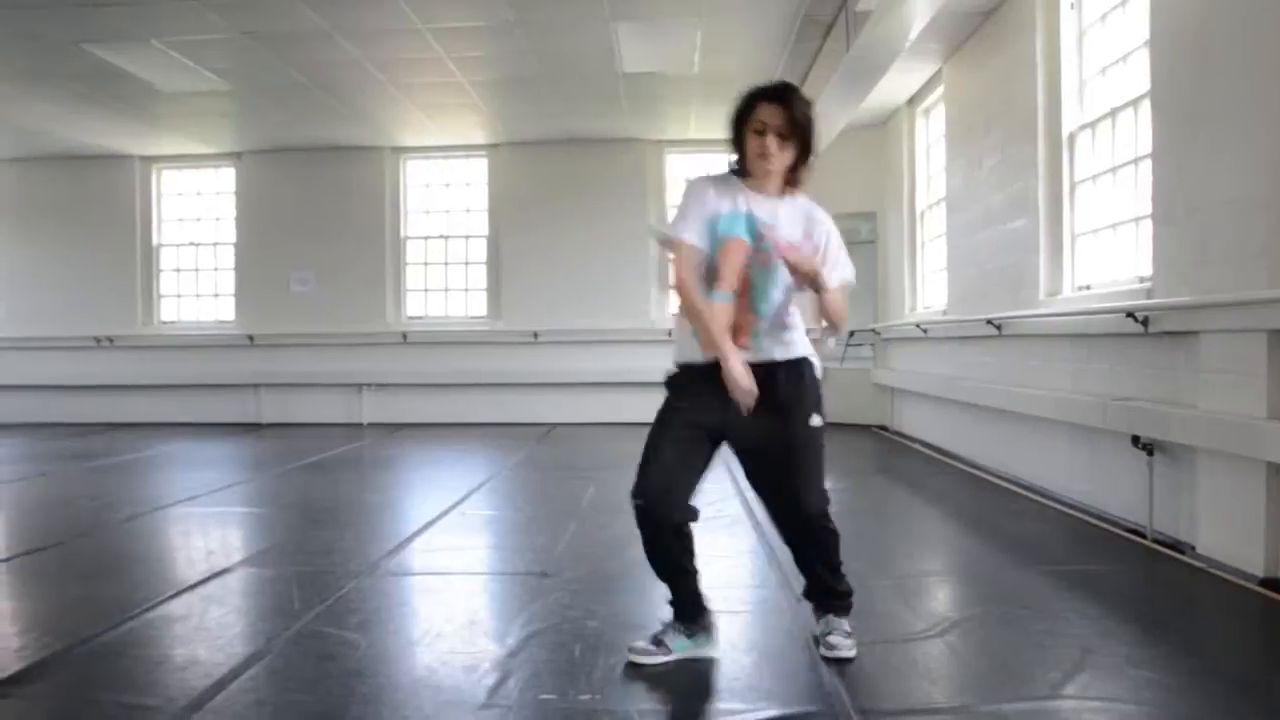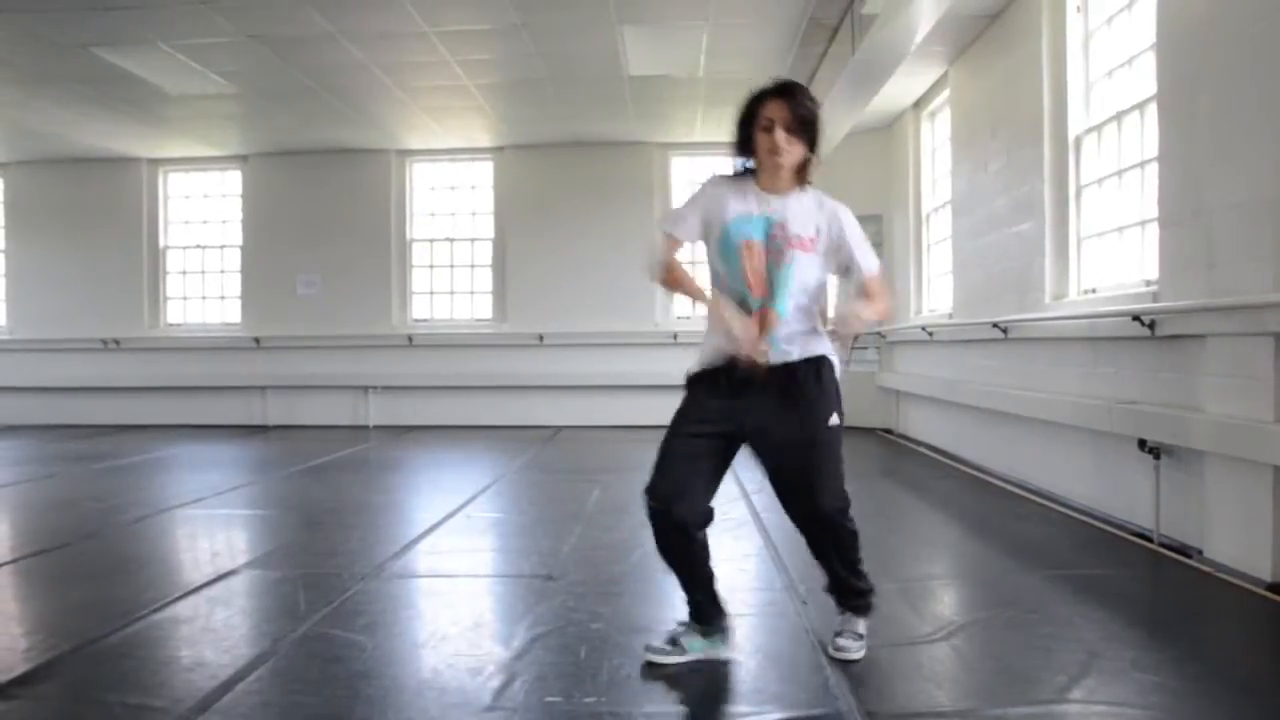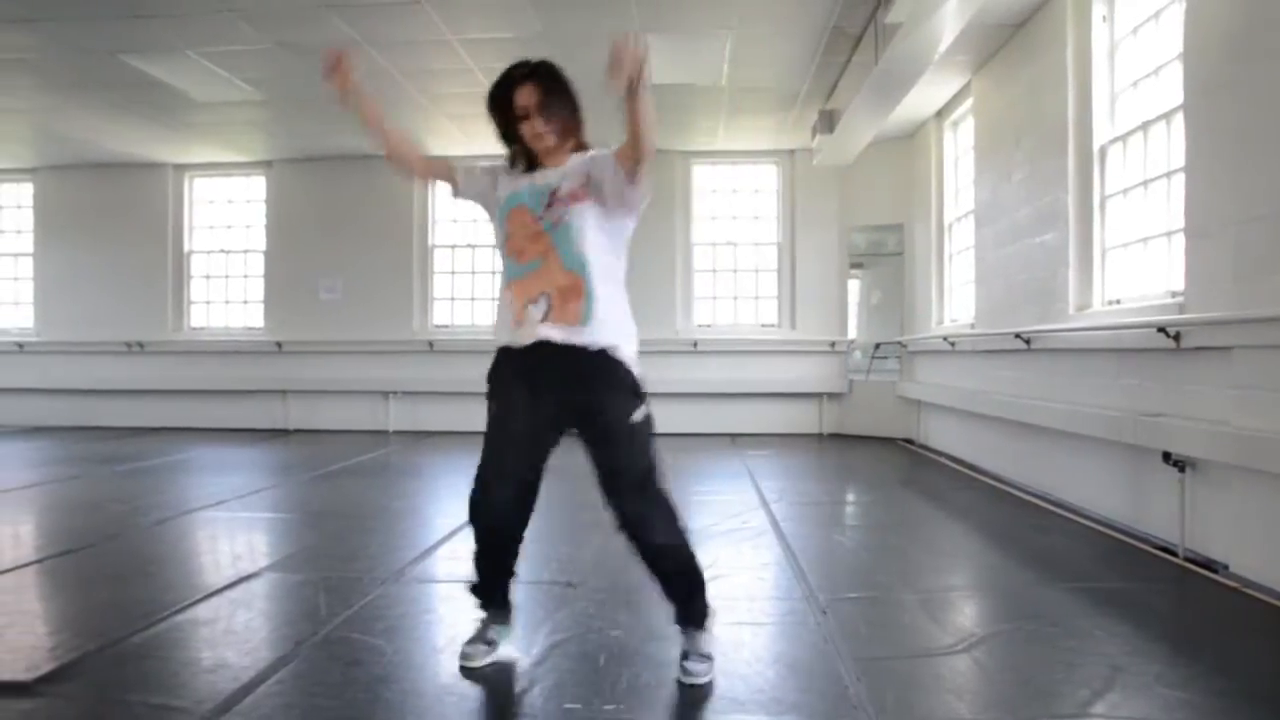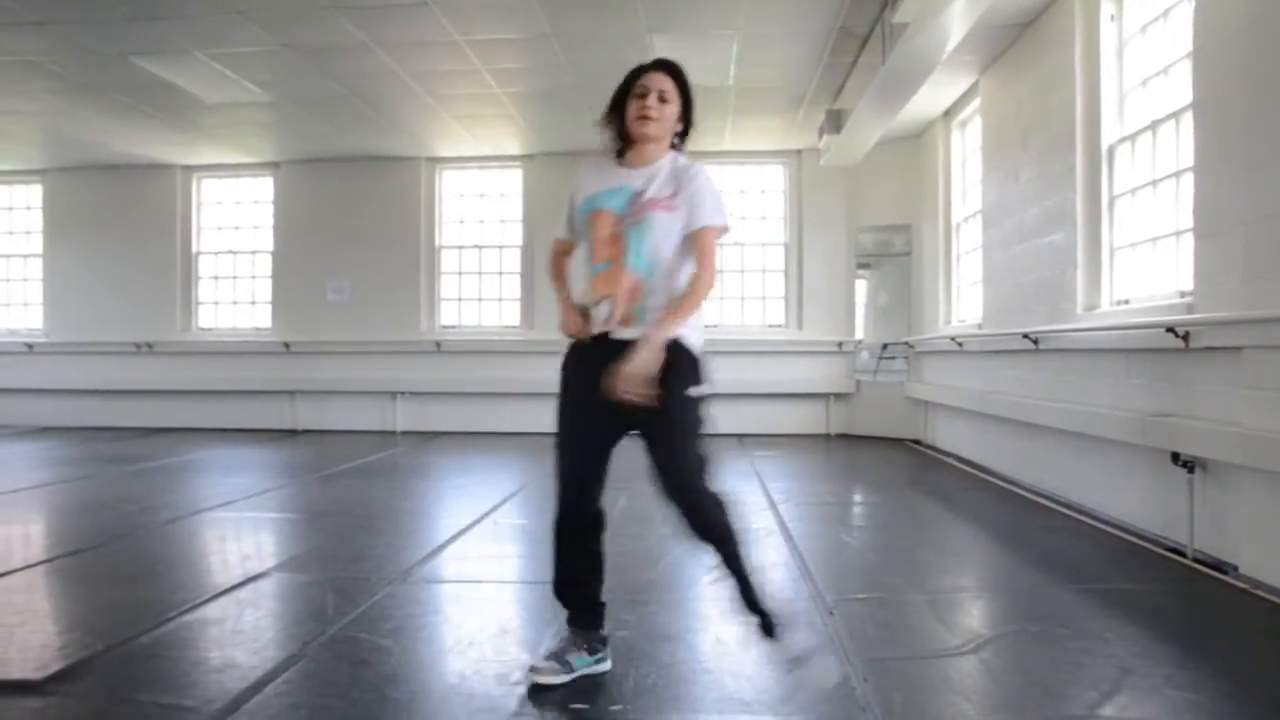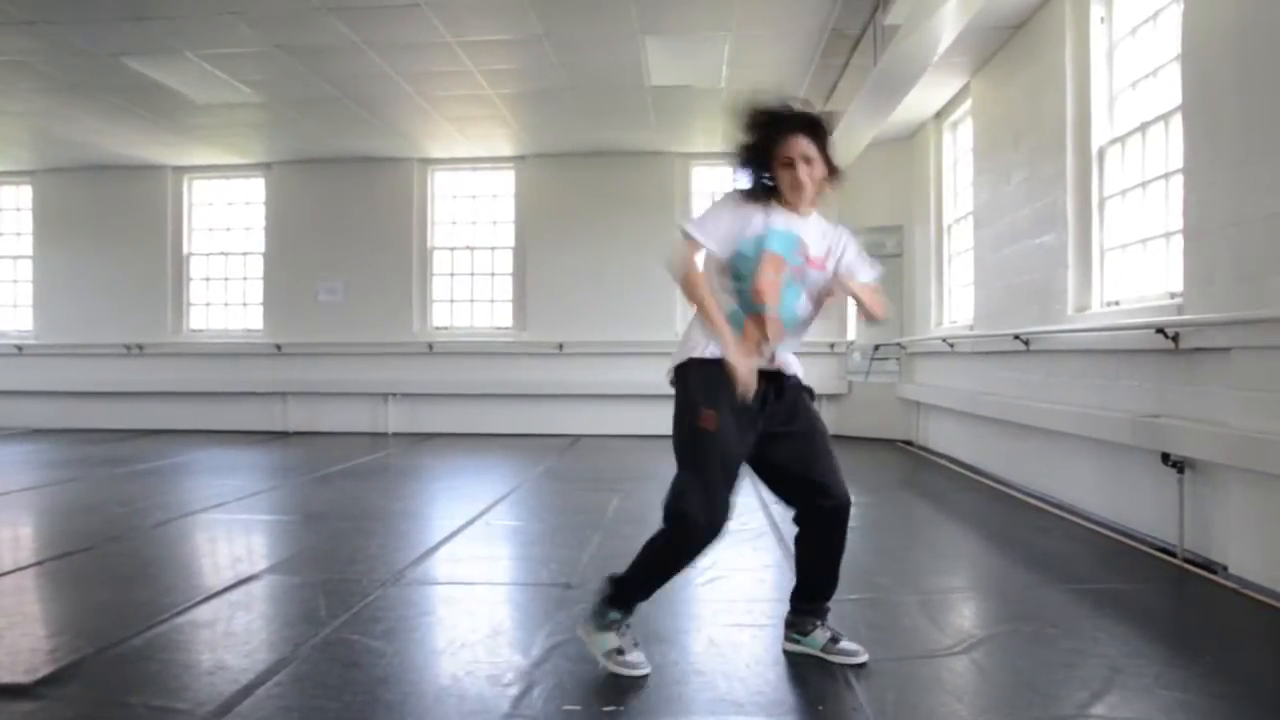
dt=1s
person 1, frame 1
left shoulder: (813, 219)
right shoulder: (705, 193)
left elbow: (836, 319)
right elbow: (683, 281)
left wrist: (820, 283)
right wrist: (727, 358)
left hip: (784, 378)
right hip: (702, 375)
left knee: (805, 508)
right knee: (655, 499)
left ankle: (832, 611)
right ankle: (692, 621)
person 1, frame 2
left shoulder: (828, 214)
right shoulder: (717, 194)
left elbow: (878, 298)
right elbow: (665, 266)
left wrist: (857, 313)
right wrist: (712, 302)
left hip: (803, 378)
right hip: (724, 375)
left knee: (825, 507)
right knee: (670, 499)
left ankle: (854, 608)
right ankle: (707, 621)
person 1, frame 3
left shoulder: (602, 169)
right shoulder: (504, 182)
left elbow: (639, 152)
right elbow: (412, 160)
left wrist: (633, 90)
right wrist: (355, 94)
left hip: (599, 360)
right hip: (524, 362)
left knee: (639, 504)
right knee: (495, 502)
left ankle: (693, 624)
right ankle: (495, 616)
person 1, frame 4
left shoulder: (691, 177)
right shoulder: (591, 180)
left elbow: (704, 275)
right elbow: (558, 255)
left wrist: (650, 346)
right wrist: (569, 306)
left hip: (664, 354)
right hip: (591, 353)
left knee: (686, 486)
right knee: (575, 496)
left ankle: (764, 617)
right ankle: (586, 635)
person 1, frame 5
left shoulder: (832, 238)
right shoulder: (737, 210)
left elbow: (875, 308)
right elbow: (685, 264)
left wrist: (856, 290)
right wrist: (732, 345)
left hip: (779, 383)
right hip: (712, 373)
left knee: (829, 500)
right knee: (702, 511)
left ankle: (806, 621)
right ankle: (613, 614)
